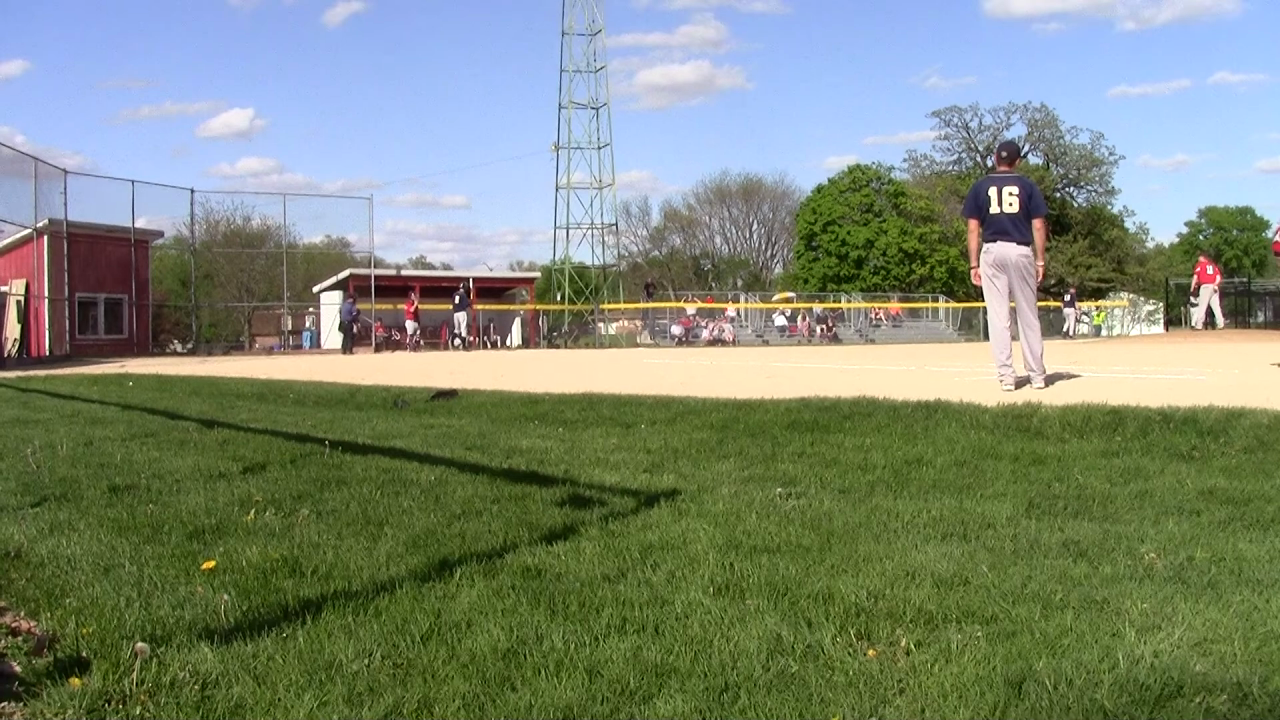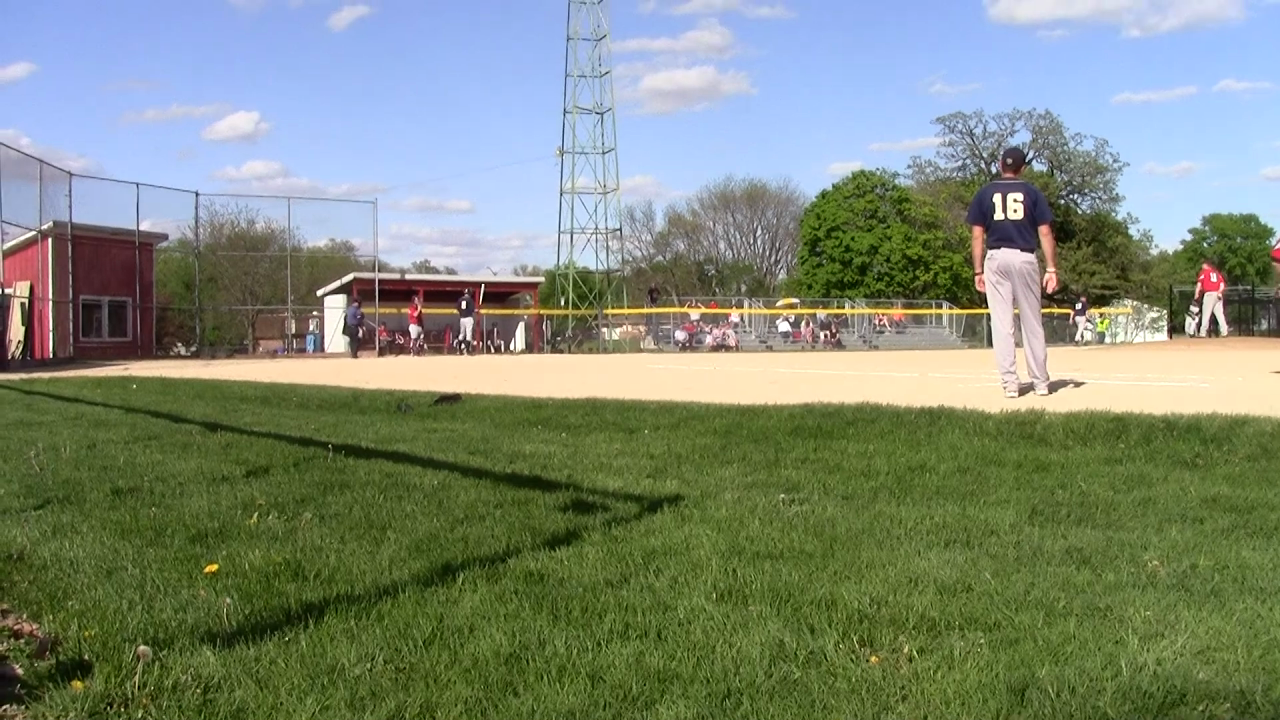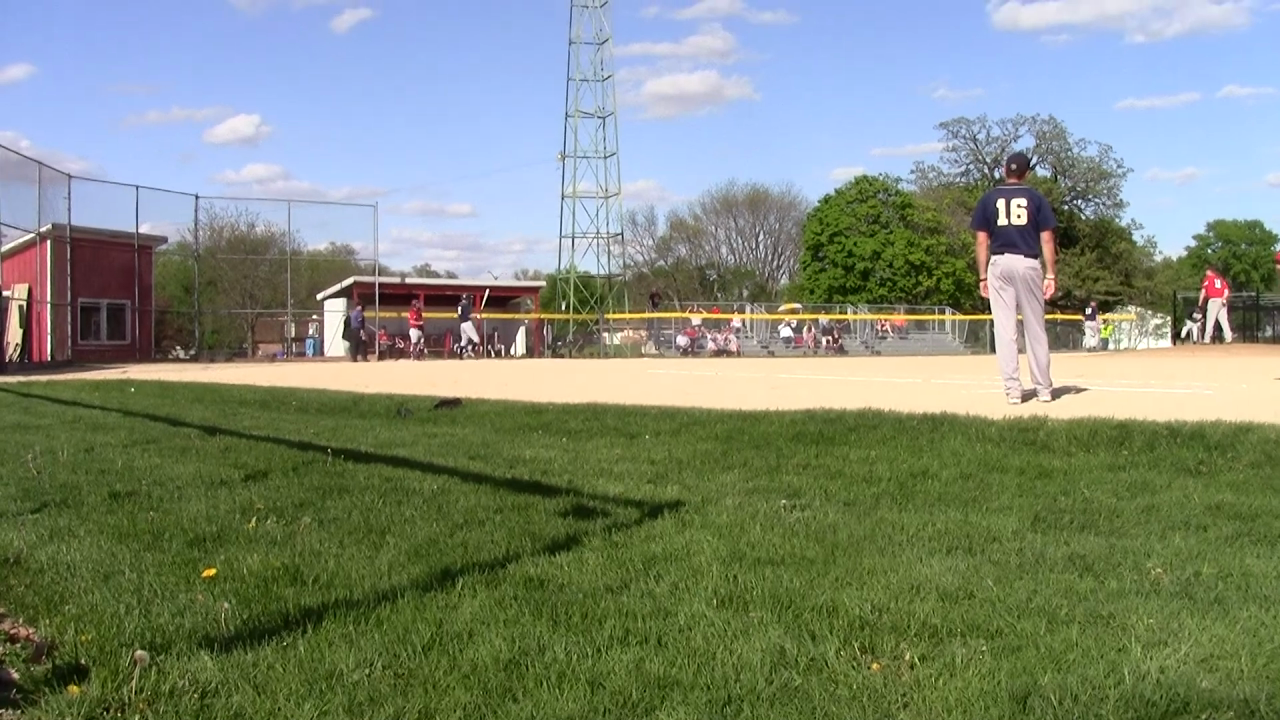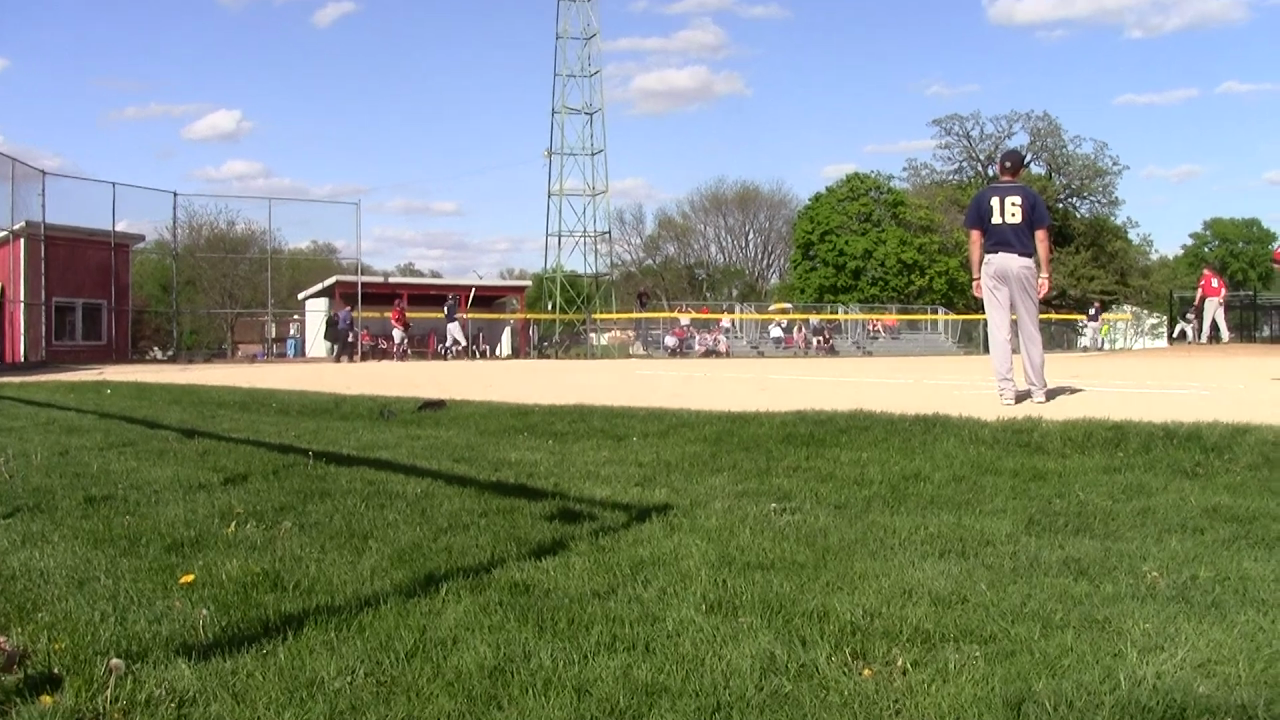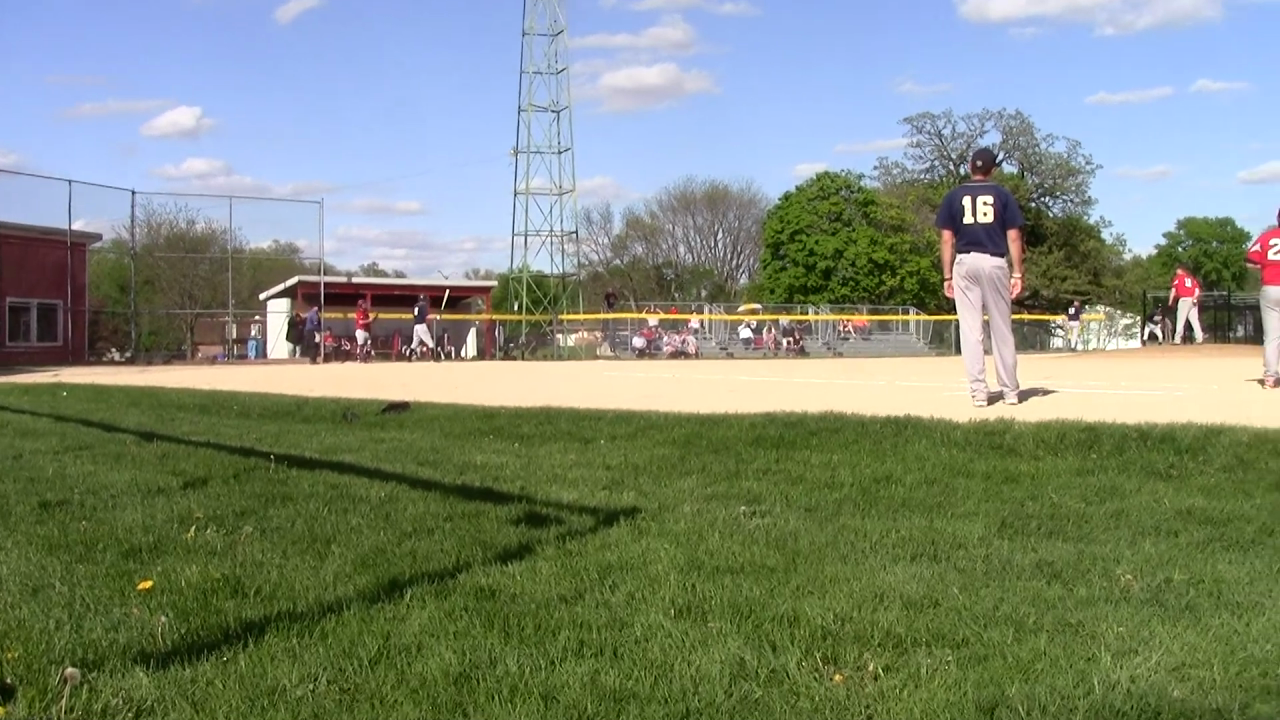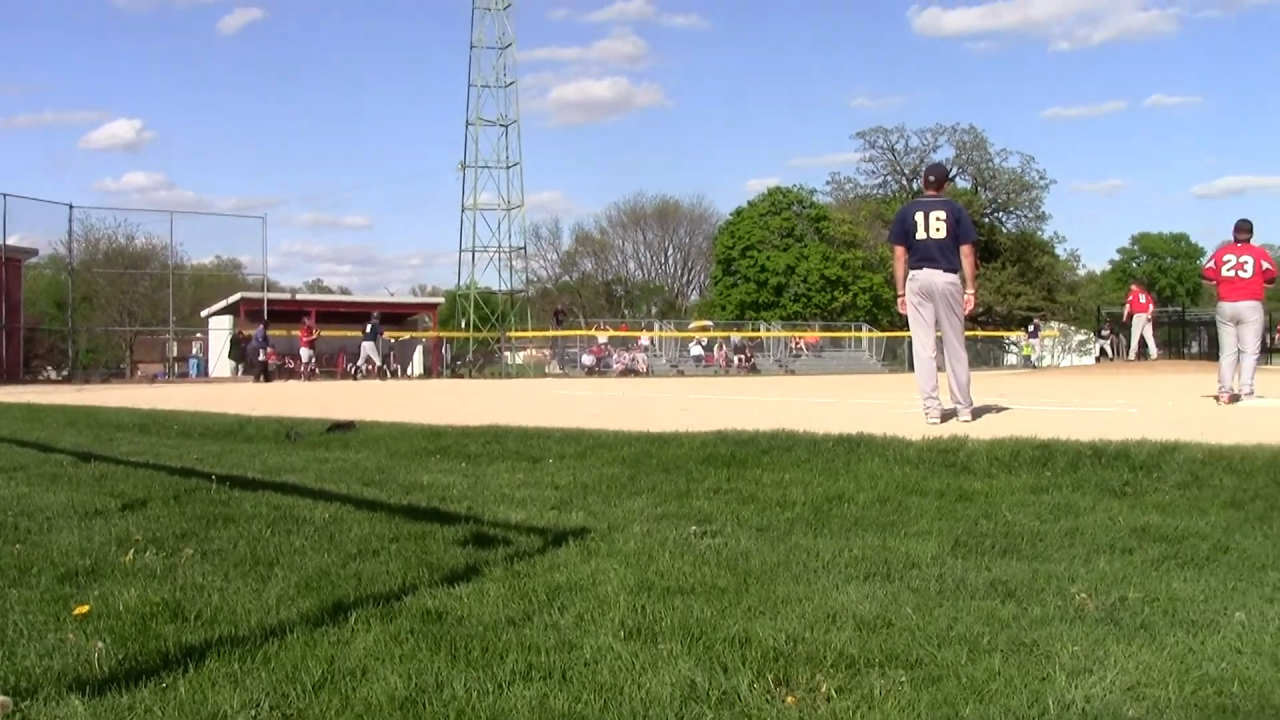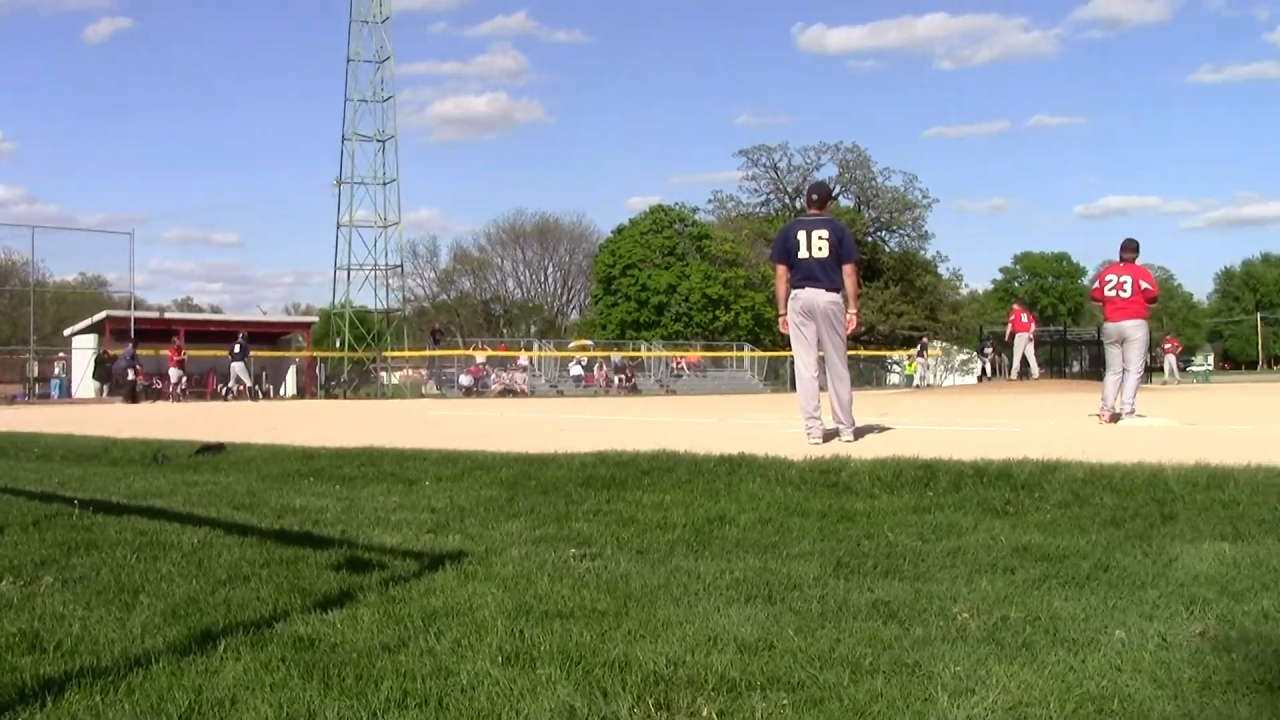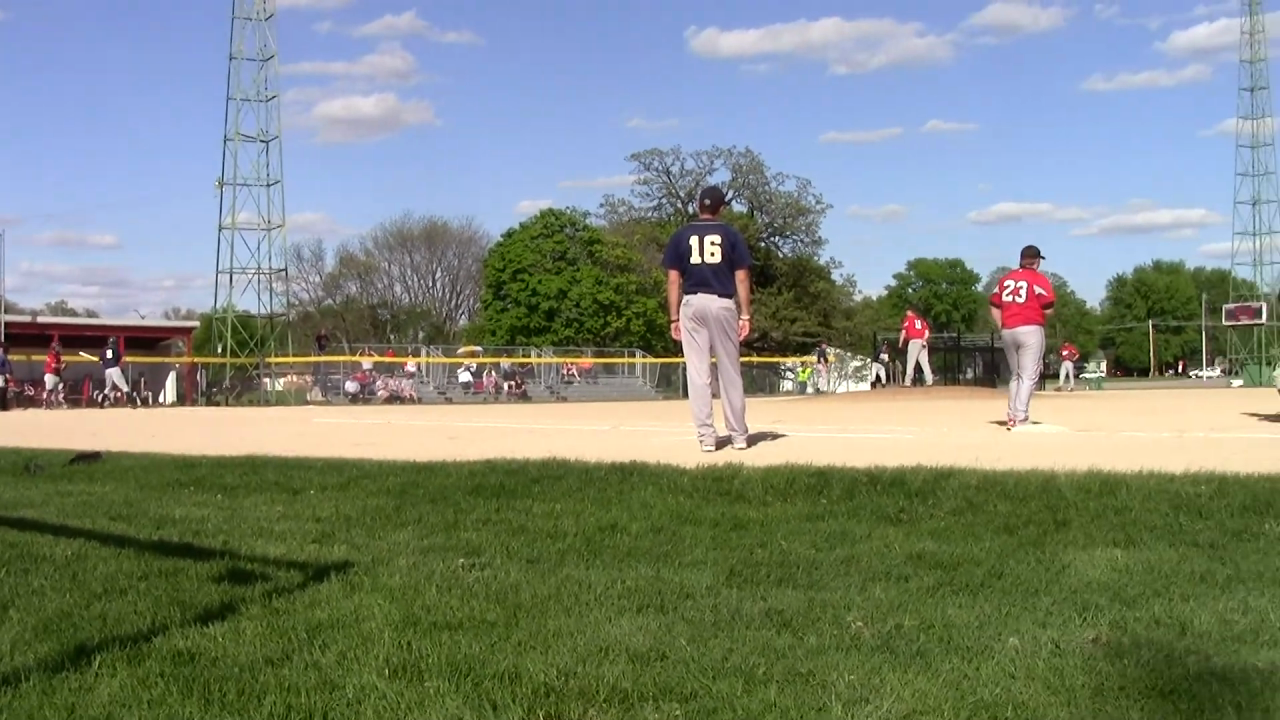
dt=0.3s
person 1, frame 1
left shoulder: (980, 187)
right shoulder: (1027, 186)
left elbow: (973, 229)
right elbow: (1038, 226)
left wrist: (974, 264)
right wrist: (1040, 261)
left hip: (992, 252)
right hip: (1021, 252)
left knee: (998, 316)
right knee: (1028, 315)
left ankle: (1006, 375)
right ankle: (1037, 374)
person 1, frame 2
left shoulder: (985, 193)
right shoulder: (1032, 192)
left elbow: (977, 235)
right elbow: (1045, 232)
left wrist: (978, 270)
right wrist: (1051, 268)
left hip: (996, 259)
right hip: (1025, 259)
left knee: (1002, 323)
right knee: (1032, 322)
left ankle: (1010, 383)
right ankle: (1040, 382)
person 1, frame 3
left shoulder: (989, 198)
right shoulder: (1036, 198)
left elbow: (981, 241)
right elbow: (1047, 239)
left wrist: (983, 276)
right wrist: (1050, 274)
left hip: (999, 265)
right hip: (1029, 265)
left knee: (1005, 329)
right knee: (1035, 328)
left ankle: (1012, 388)
right ankle: (1043, 388)
person 1, frame 4
left shoulder: (983, 196)
right shoulder: (1031, 196)
left elbow: (975, 239)
right elbow: (1041, 237)
left wrist: (976, 275)
right wrist: (1044, 273)
left hip: (993, 263)
right hip: (1023, 264)
left knee: (998, 328)
right knee: (1029, 328)
left ankle: (1006, 389)
right ankle: (1038, 388)
person 1, frame 5
left shoulder: (954, 196)
right shoulder: (1003, 195)
left elbow: (946, 239)
right elbow: (1014, 237)
left wrist: (947, 275)
right wrist: (1017, 273)
left hip: (965, 263)
right hip: (995, 264)
left knee: (970, 330)
right knee: (1002, 329)
left ankle: (978, 391)
right ankle: (1010, 390)
person 1, frame 6
left shoulder: (906, 212)
right shoulder: (956, 210)
left elbow: (899, 255)
right elbow: (967, 253)
left wrist: (900, 292)
right wrist: (970, 289)
left hip: (918, 280)
right hip: (948, 280)
left knee: (923, 346)
right knee: (955, 346)
left ankle: (932, 408)
right ankle: (964, 407)
person 1, frame 7
left shoulder: (789, 230)
right shoulder: (838, 229)
left elbow: (781, 274)
right elbow: (849, 272)
left wrist: (782, 311)
right wrist: (852, 308)
left hip: (800, 299)
right hip: (830, 299)
left knee: (806, 366)
right knee: (837, 365)
left ankle: (813, 428)
right ankle: (846, 427)
person 1, frame 8
left shoulder: (681, 235)
right shoulder: (731, 234)
left elbow: (673, 280)
right elbow: (741, 278)
left wrist: (674, 317)
right wrist: (745, 314)
left hip: (692, 305)
right hip: (723, 305)
left knee: (698, 372)
right knee: (730, 372)
left ankle: (706, 435)
right ankle: (738, 434)
